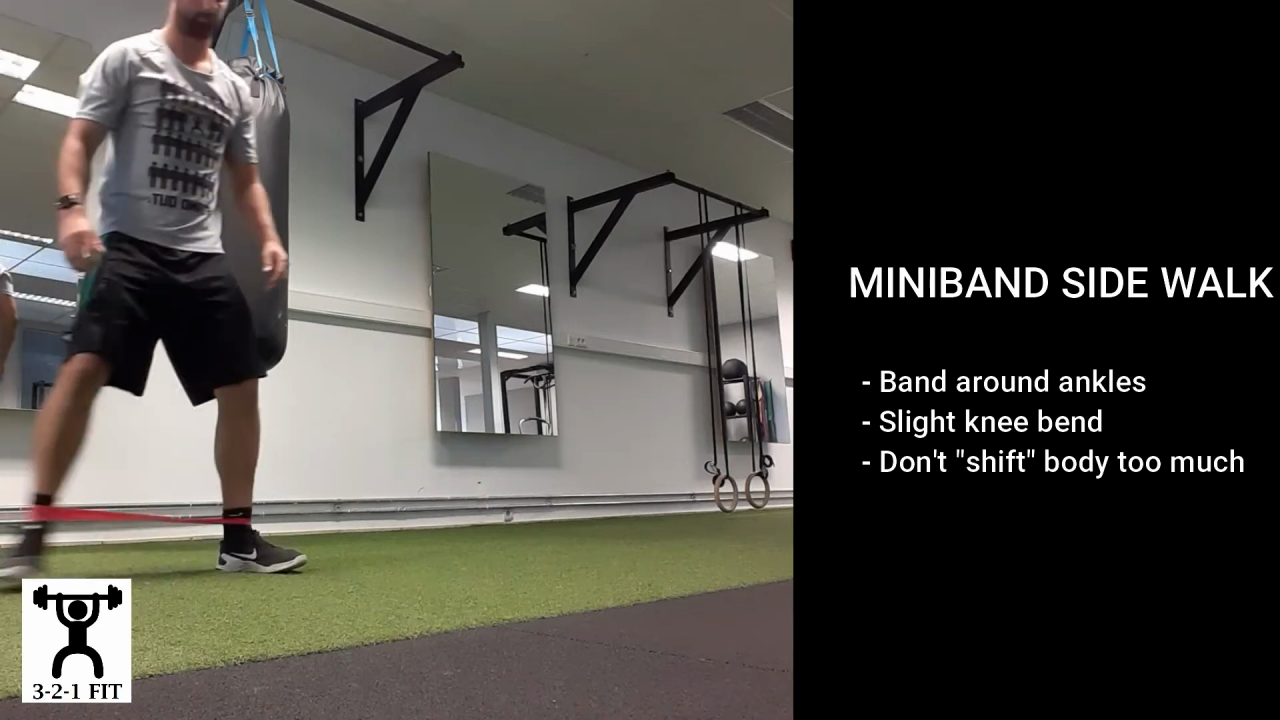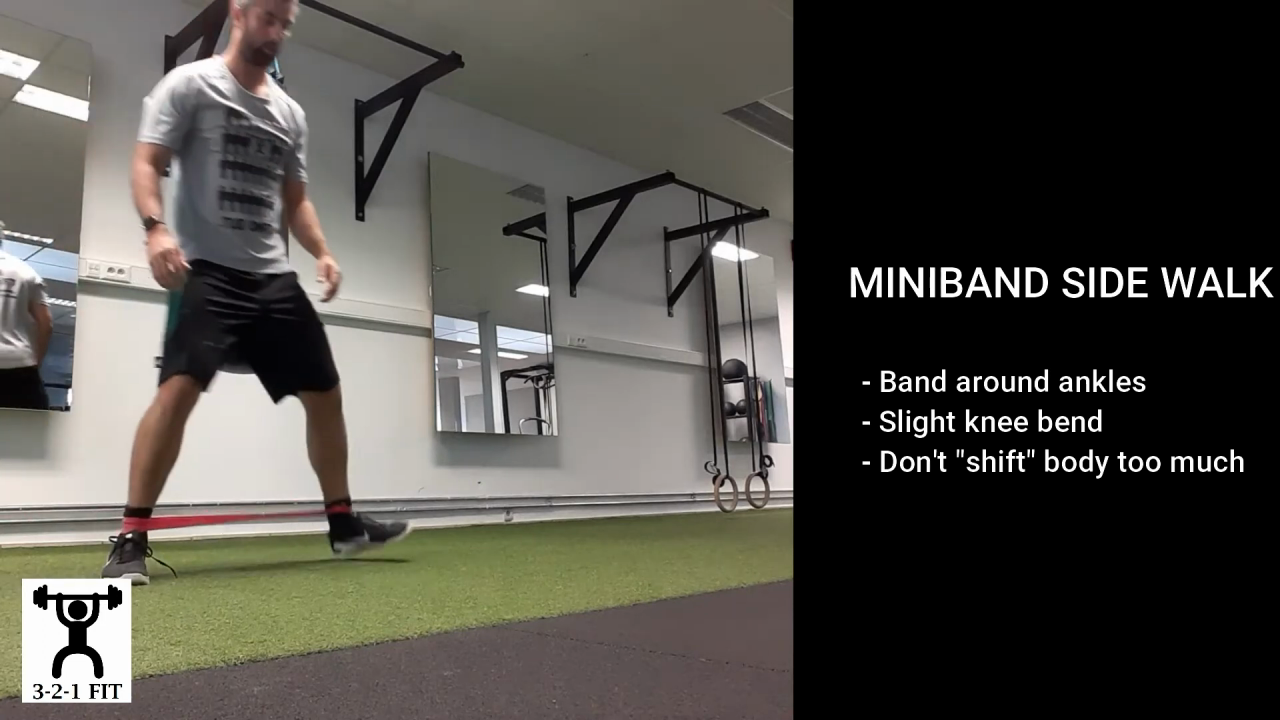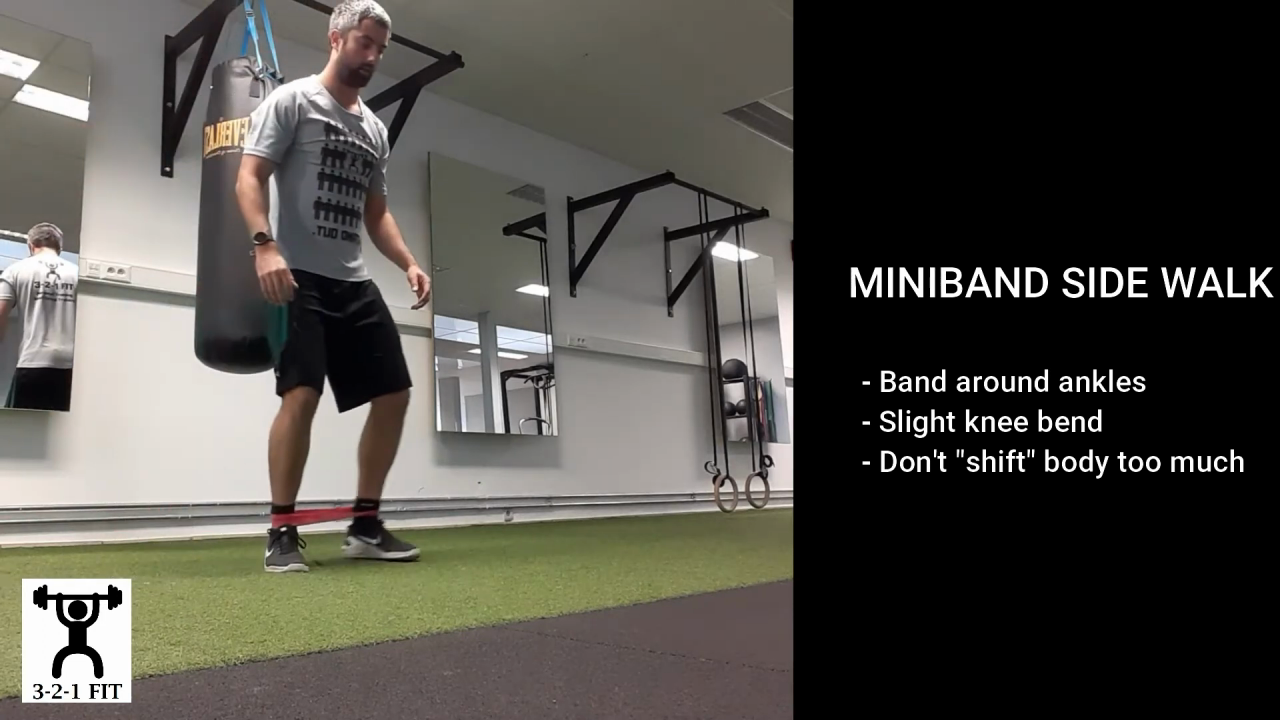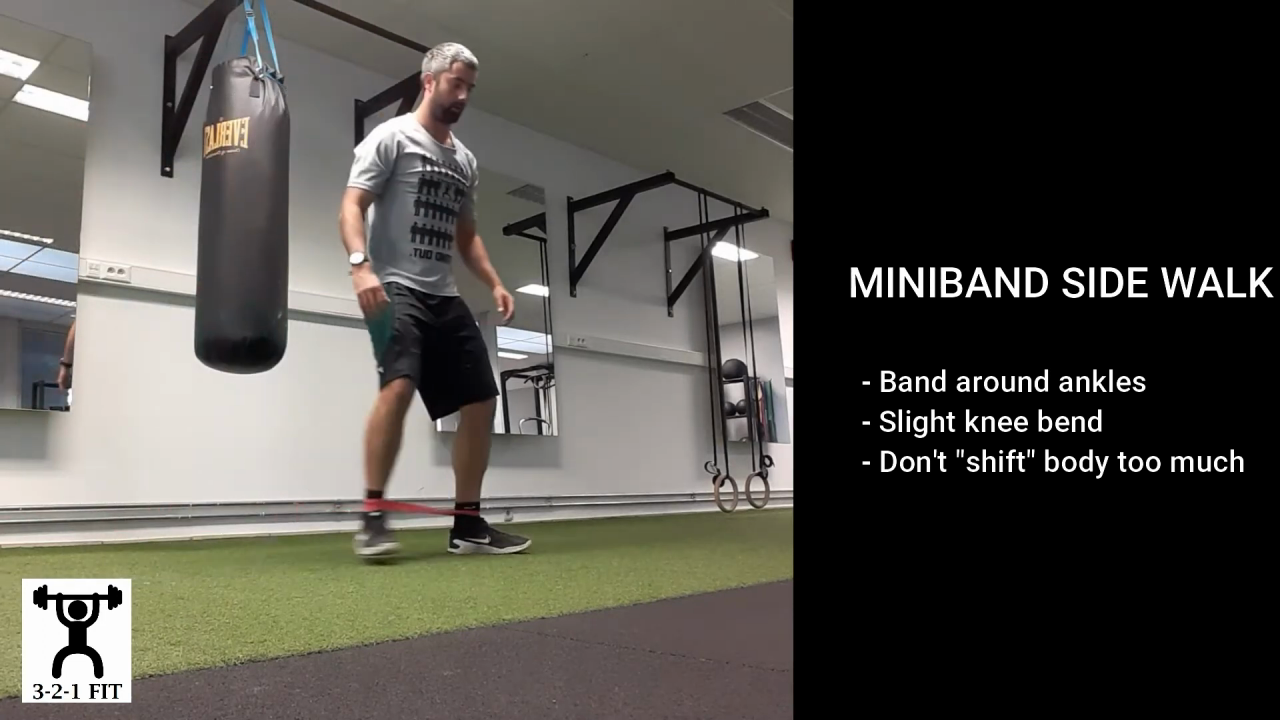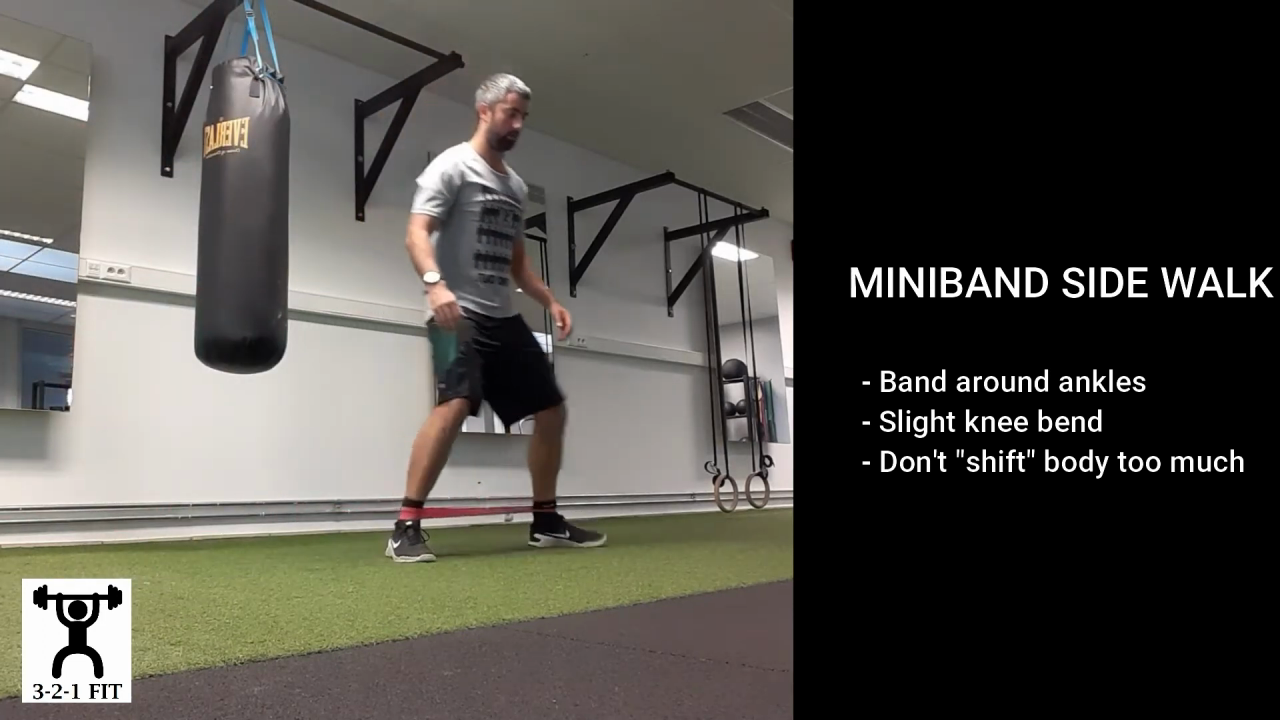
dt=0.7s
person 1, frame 1
left shoulder: (235, 88)
right shoulder: (129, 58)
left elbow: (246, 179)
right elbow: (79, 140)
left wrist: (268, 237)
right wrist: (72, 207)
left hip: (202, 258)
right hip: (131, 245)
left knee: (241, 389)
right knee: (84, 368)
left ankle: (239, 536)
person 1, frame 2
left shoulder: (290, 111)
right shoulder: (191, 86)
right elbow: (147, 162)
left wrist: (322, 251)
right wrist: (156, 227)
left hip: (272, 274)
right hip: (209, 269)
left knee: (325, 392)
right knee: (179, 387)
left ankle: (345, 524)
right ankle: (131, 538)
person 1, frame 3
left shoulder: (374, 129)
right shoulder: (291, 101)
right elbow: (250, 177)
left wrist: (409, 263)
right wrist: (265, 245)
left hip: (355, 282)
right hip: (298, 278)
left knee: (392, 394)
right knee: (301, 395)
left ankle: (366, 523)
right ankle: (281, 532)
person 1, frame 4
left shoulder: (465, 159)
right shoulder: (391, 137)
right elbow: (353, 206)
left wrist: (494, 283)
right wrist: (361, 264)
left hip: (445, 296)
right hip: (395, 288)
left knee: (480, 403)
right knee: (400, 386)
left ankle: (468, 523)
right ankle: (373, 517)
person 1, frame 5
left shoulder: (515, 185)
right shoulder: (452, 166)
right elbow: (418, 231)
left wrist: (549, 300)
right wrist: (436, 283)
left hip: (504, 316)
right hip: (459, 313)
left knee: (550, 408)
right knee: (454, 404)
left ankle: (545, 520)
right ankle: (406, 526)
